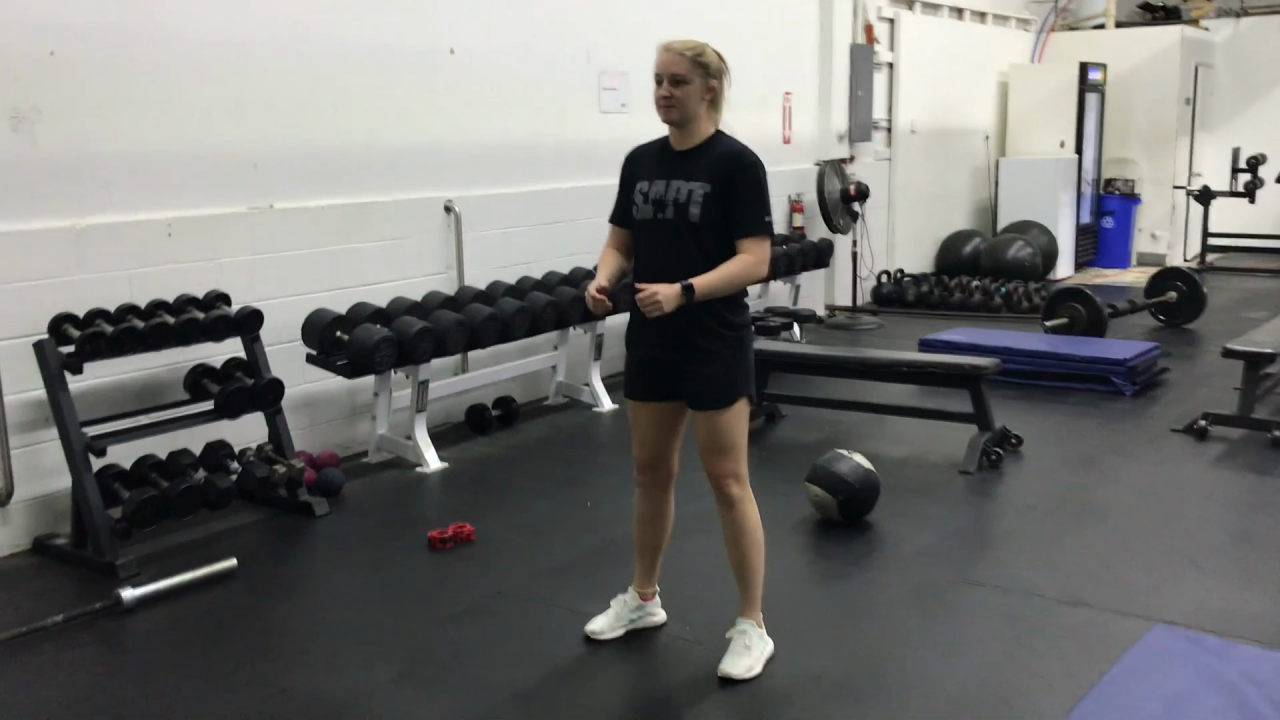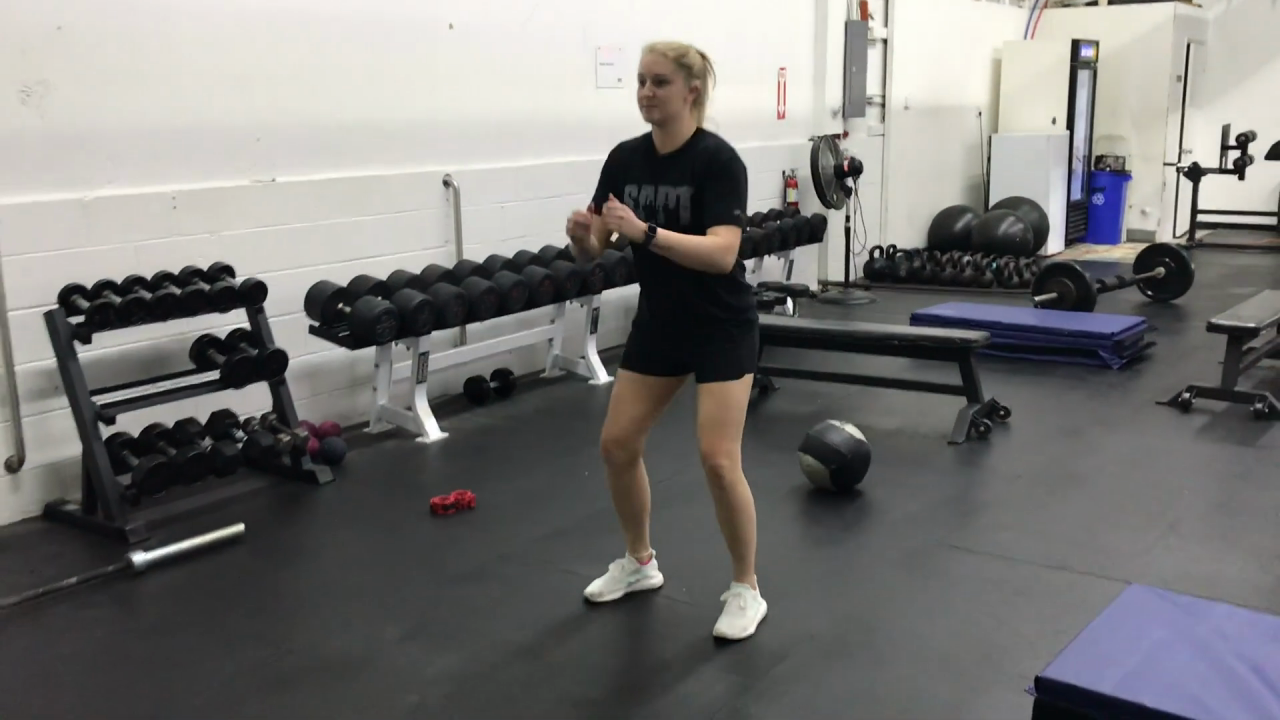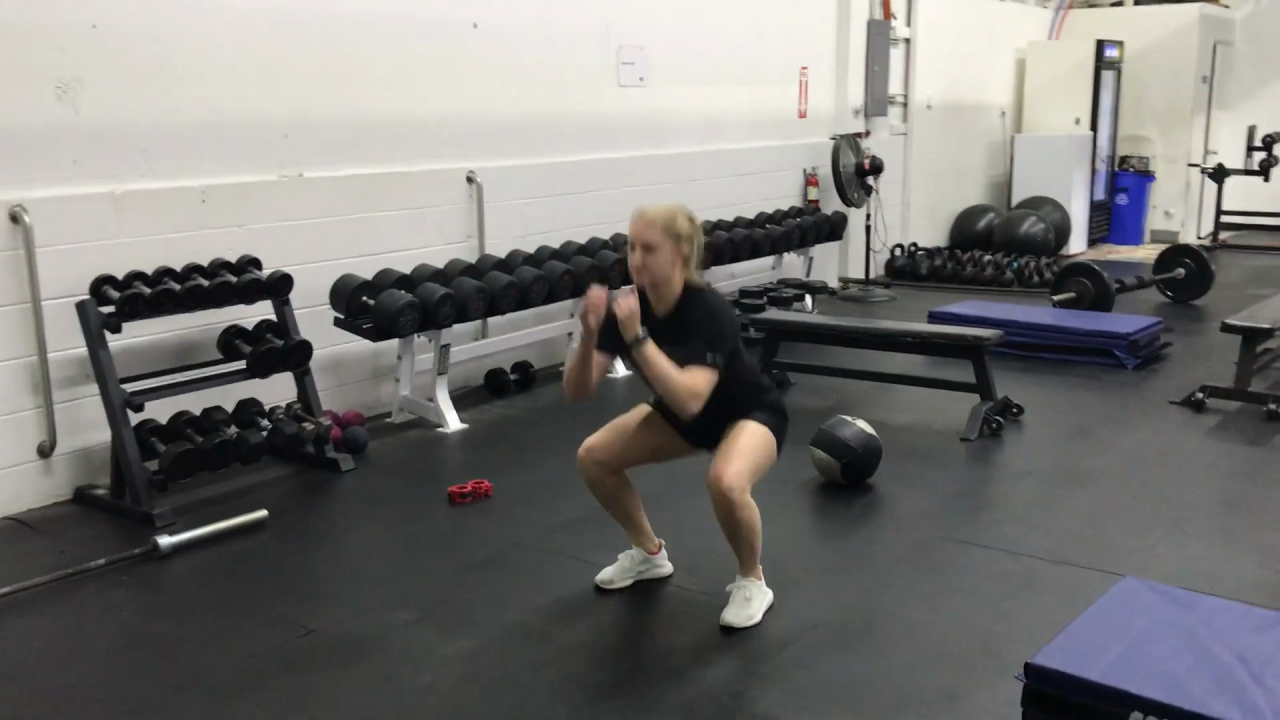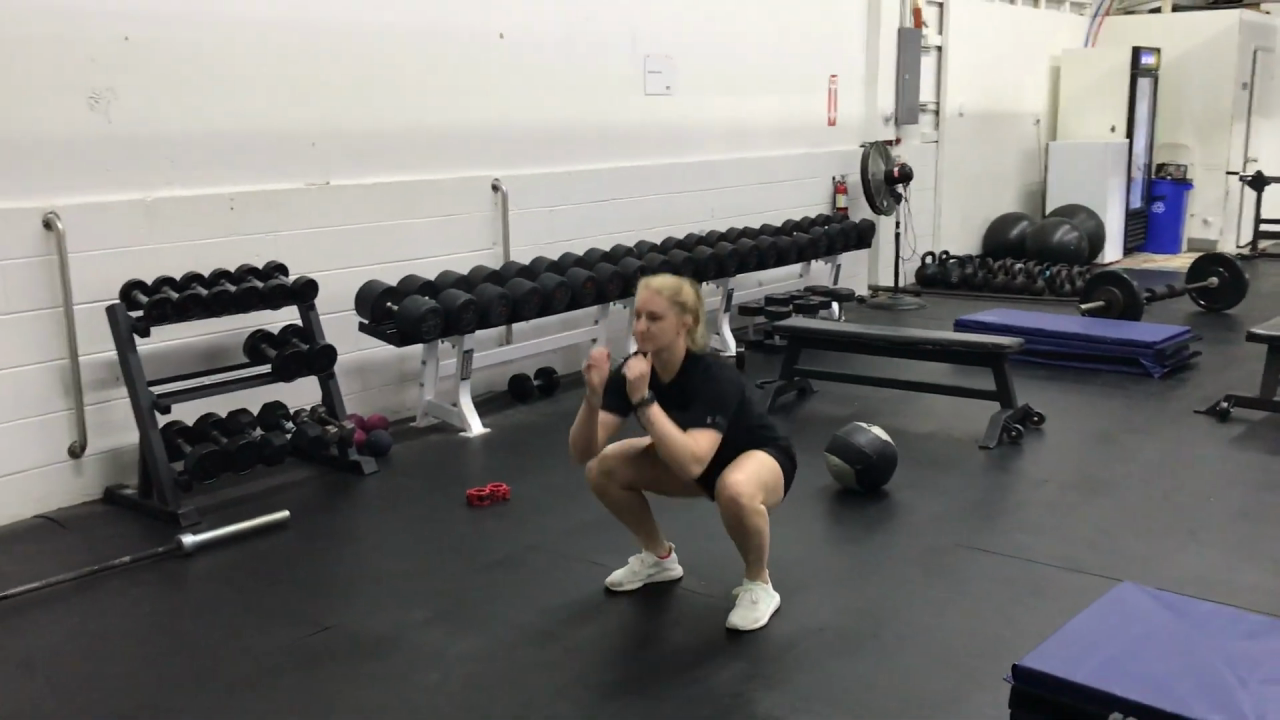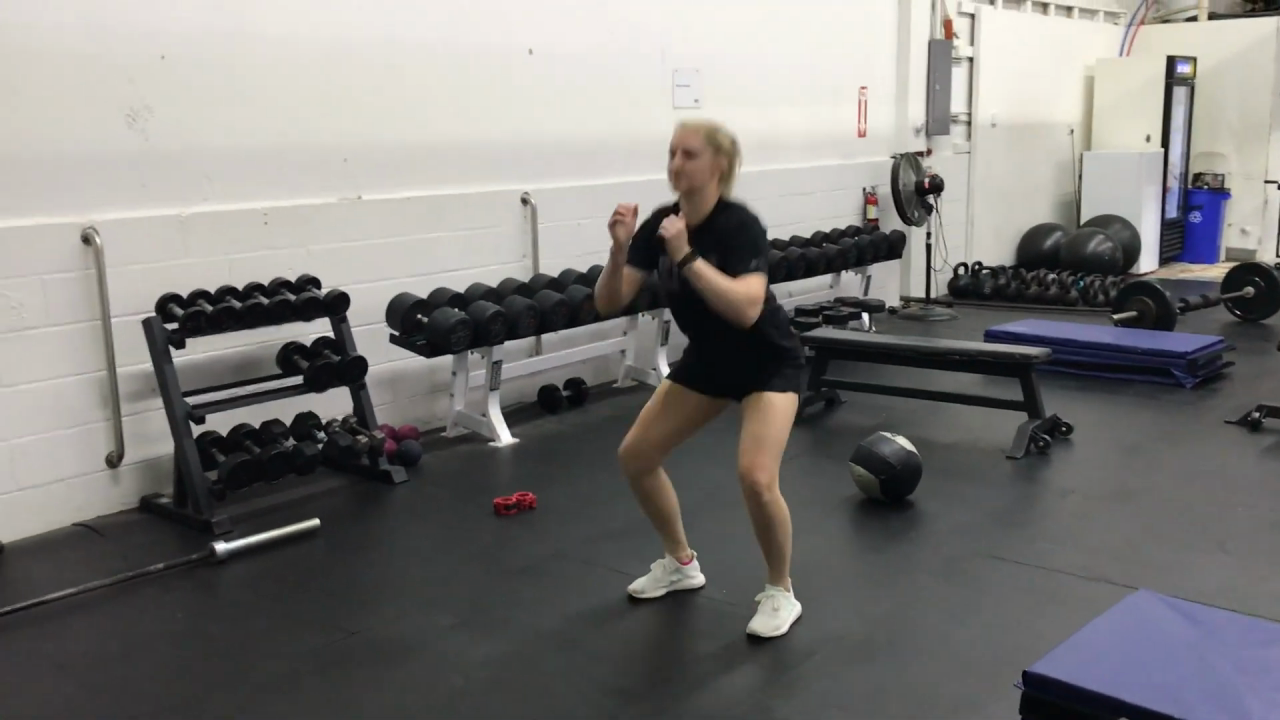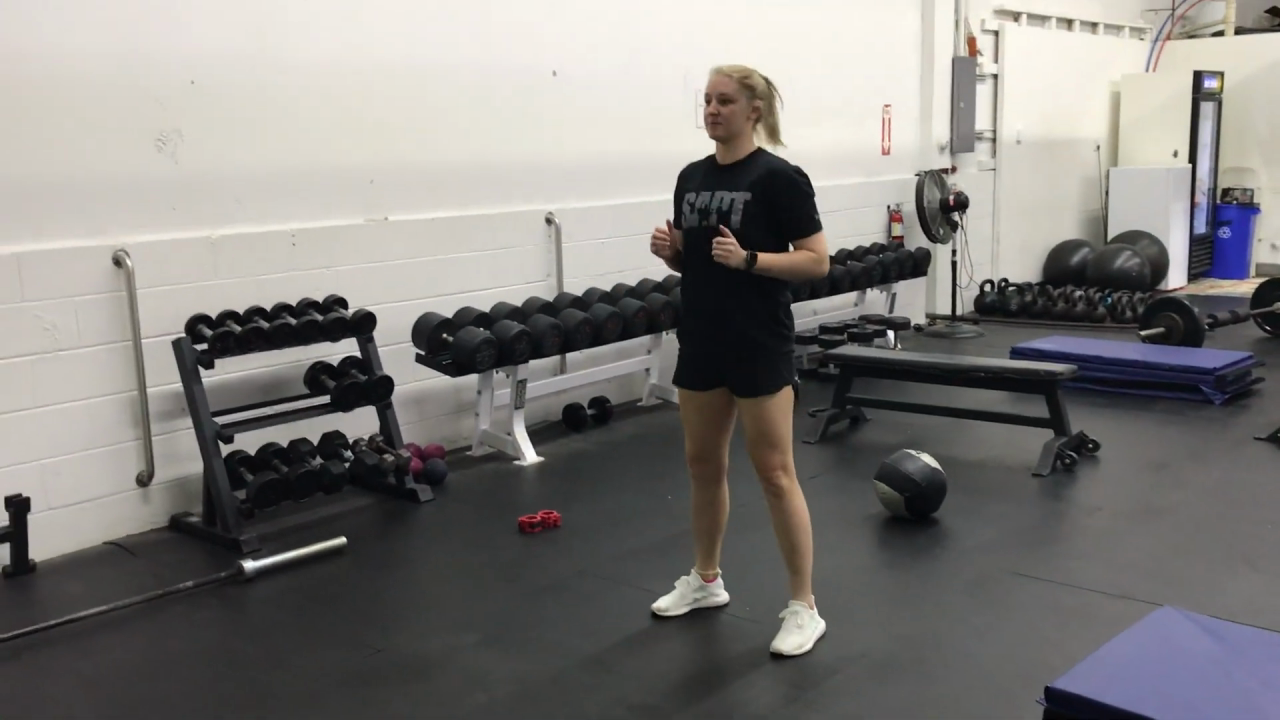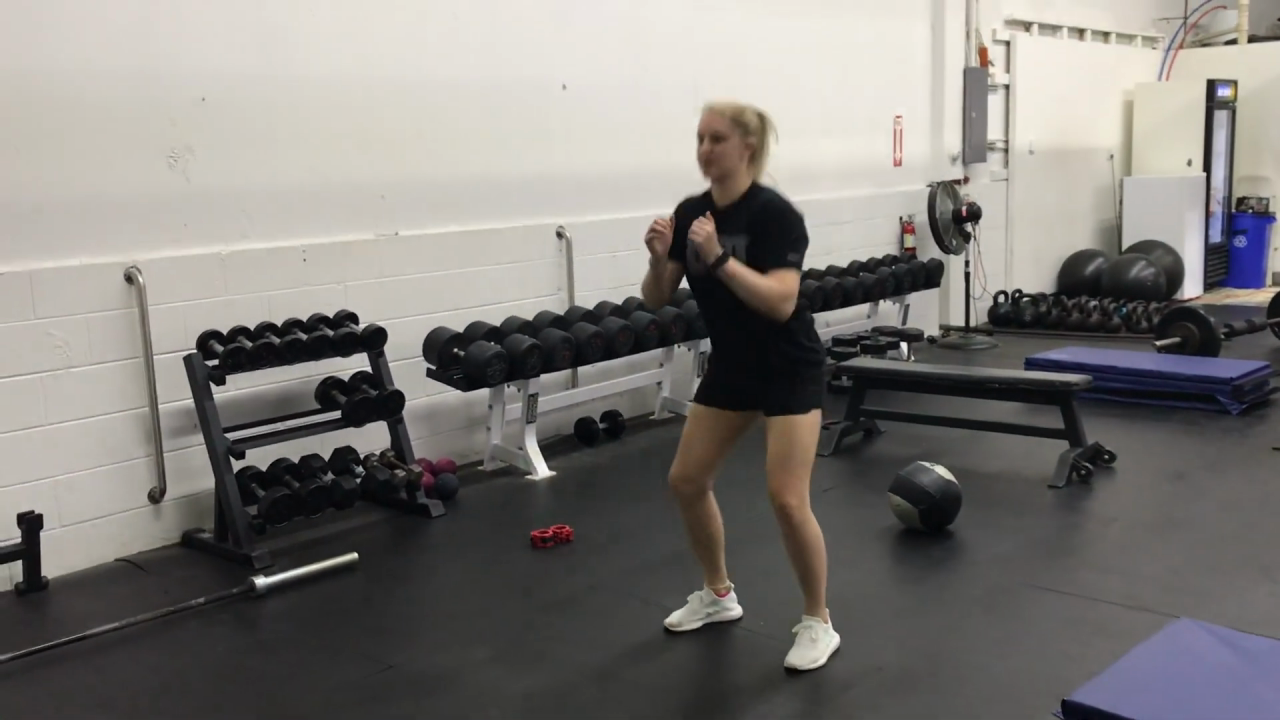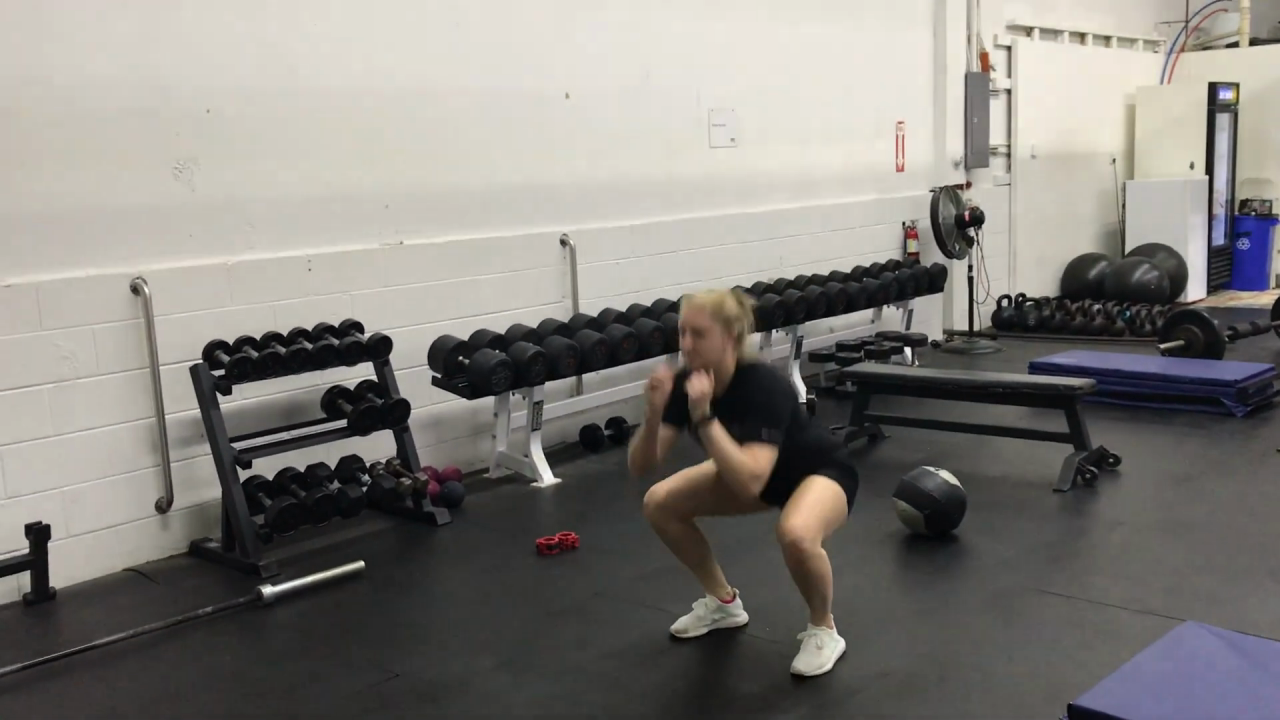
dt=0.4s
person 1, frame 1
left shoulder: (736, 163)
right shoulder: (639, 162)
left elbow: (755, 261)
right elbow: (620, 243)
left wrist: (683, 291)
right wrist: (602, 281)
left hip: (715, 346)
right hip: (649, 343)
left knee: (726, 480)
right knee: (650, 473)
left ankle: (752, 626)
right ankle: (643, 599)
person 1, frame 2
left shoulder: (717, 159)
right shoulder: (624, 158)
left elbow: (722, 253)
right elbow: (594, 244)
left wrist: (643, 232)
right wrist: (583, 232)
left hip: (721, 327)
right hip: (657, 324)
left knee: (717, 459)
right knee: (617, 445)
left ankle: (746, 589)
right ankle: (639, 563)
person 1, frame 3
left shoulder: (710, 312)
right shoulder: (629, 303)
left elbow: (689, 400)
right elbow: (576, 391)
left wrist: (637, 337)
right wrist: (589, 335)
left hip: (750, 412)
right hip: (681, 410)
left knee: (725, 482)
right knee: (592, 458)
left ankle: (752, 581)
right ankle: (649, 552)
person 1, frame 4
left shoulder: (715, 377)
right shoulder: (632, 372)
left elbow: (691, 464)
right elbow: (582, 454)
left wrist: (643, 400)
right wrist: (592, 397)
left hip: (762, 455)
left knee: (734, 490)
right knee: (603, 470)
left ankle: (758, 584)
right ankle: (659, 556)
person 1, frame 5
left shoulder: (741, 225)
right shoulder: (658, 224)
left elbow: (746, 309)
right elbow: (609, 304)
left wrist: (687, 255)
right wrist: (619, 250)
left hip: (769, 364)
right hip: (705, 360)
left knee: (755, 477)
right knee: (634, 457)
left ankle: (781, 592)
right ankle: (681, 563)
person 1, frame 6
left shoulder: (779, 178)
right shoulder: (692, 176)
left elbow: (817, 261)
left wrist: (747, 259)
right wrist: (668, 248)
left hip: (759, 346)
right hip: (699, 343)
left knee: (773, 473)
right knee: (703, 466)
left ankle: (804, 608)
right ankle: (706, 580)
person 1, frame 7
left shoulder: (774, 213)
right shoulder: (690, 211)
left elbow: (781, 302)
right elbow: (655, 299)
left wrist: (719, 258)
right wrist: (659, 257)
left hip: (789, 371)
right hip: (727, 369)
left knee: (786, 498)
right knee: (685, 483)
left ankle: (818, 623)
right ankle: (717, 595)
person 1, frame 8
left shoulder: (764, 388)
right shoulder: (688, 382)
left elbow: (749, 484)
right elbow: (640, 465)
left wrist: (704, 418)
right wrist: (654, 412)
left hip: (821, 471)
left knee: (795, 534)
right knee: (658, 504)
left ankle: (824, 628)
right ankle: (723, 601)
